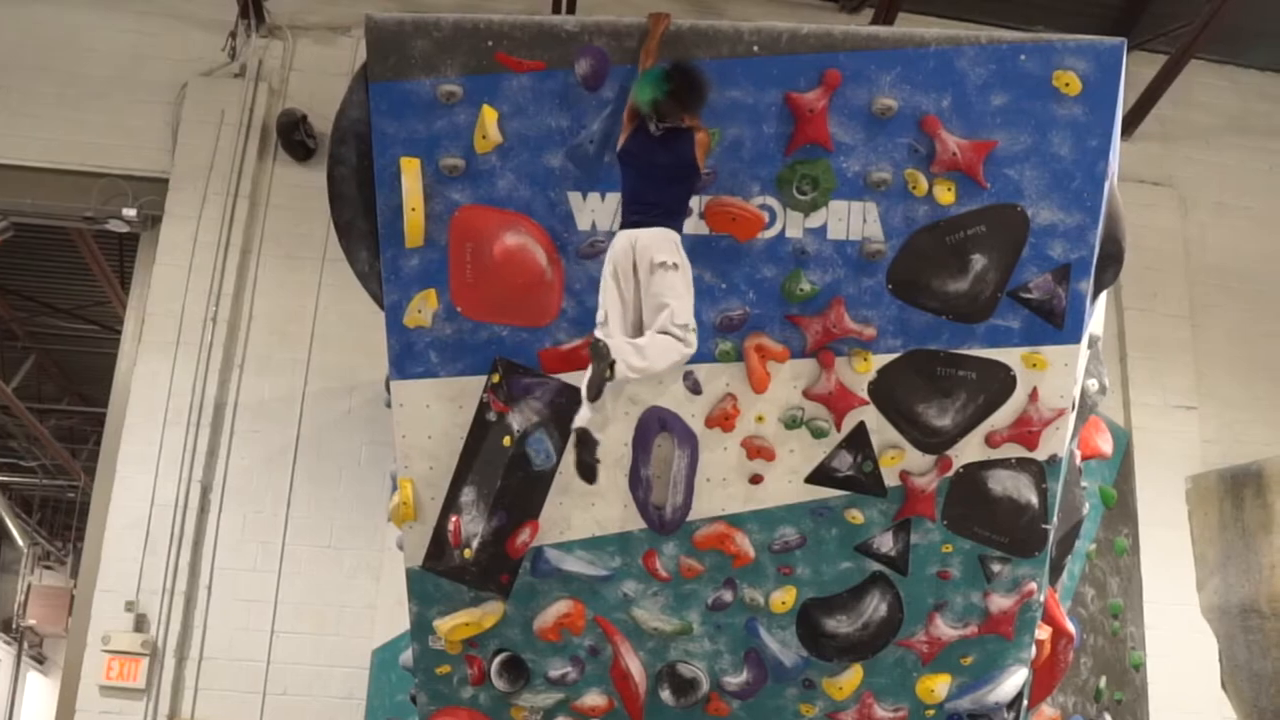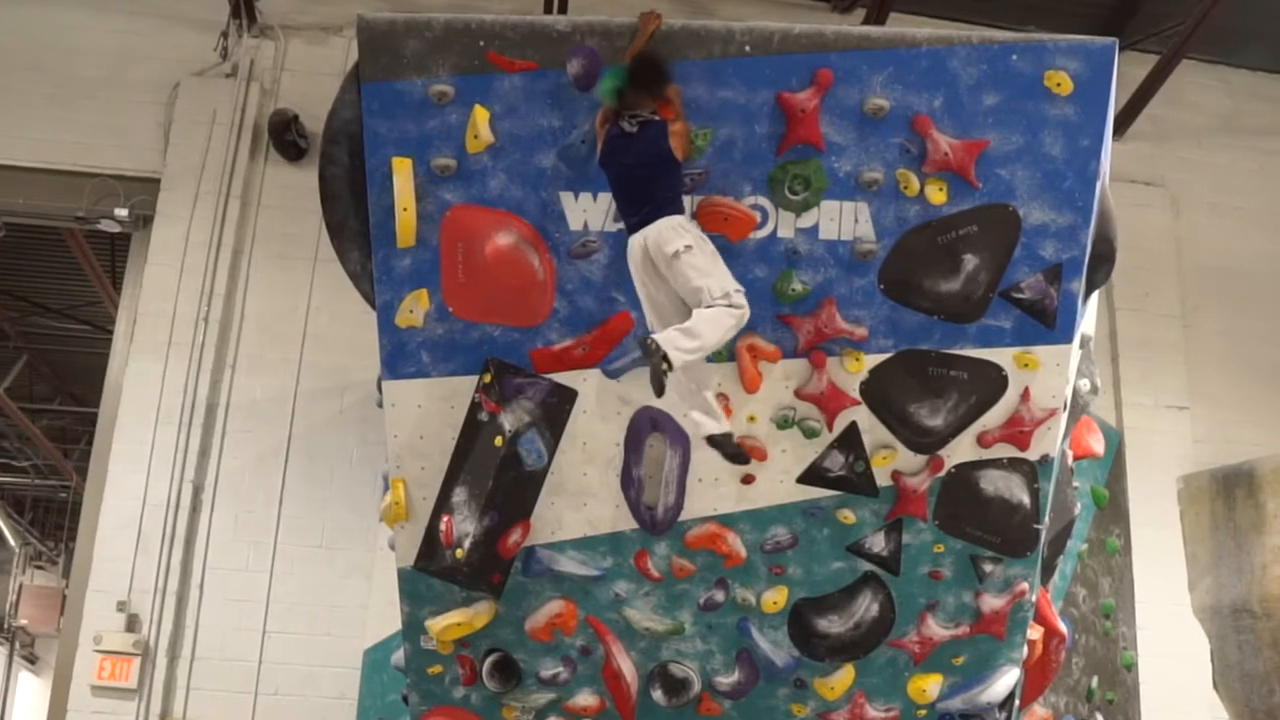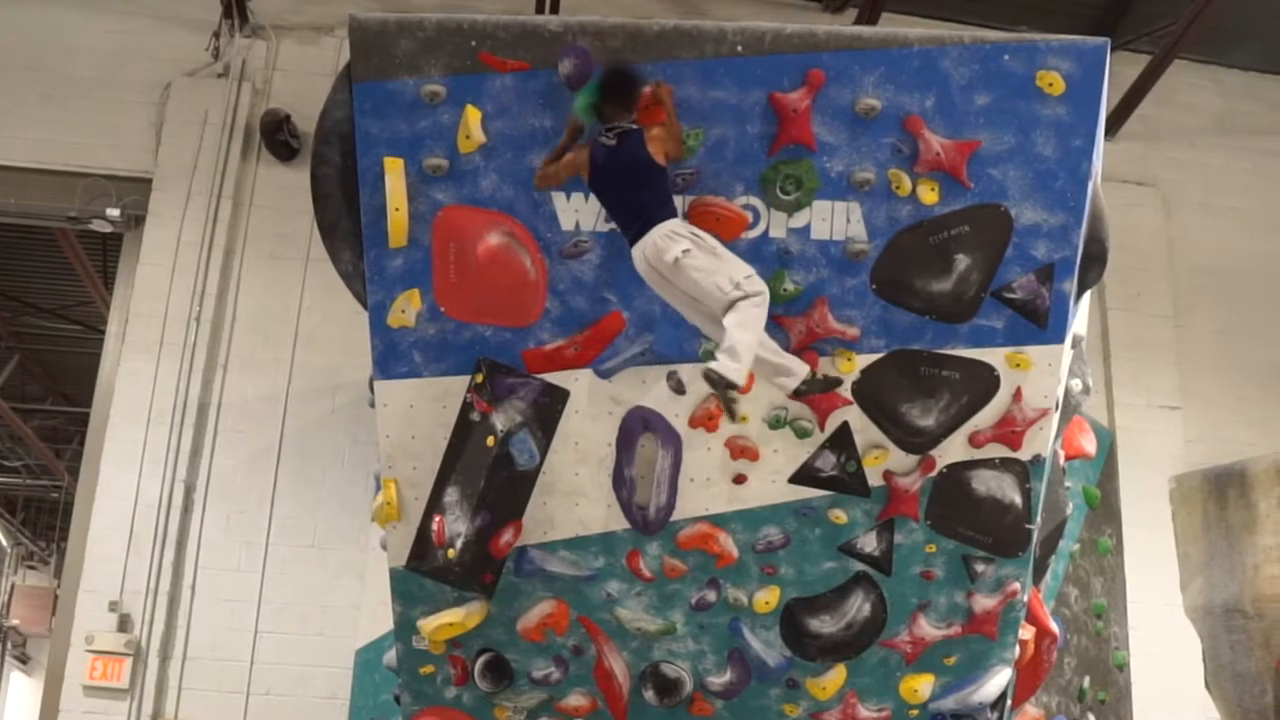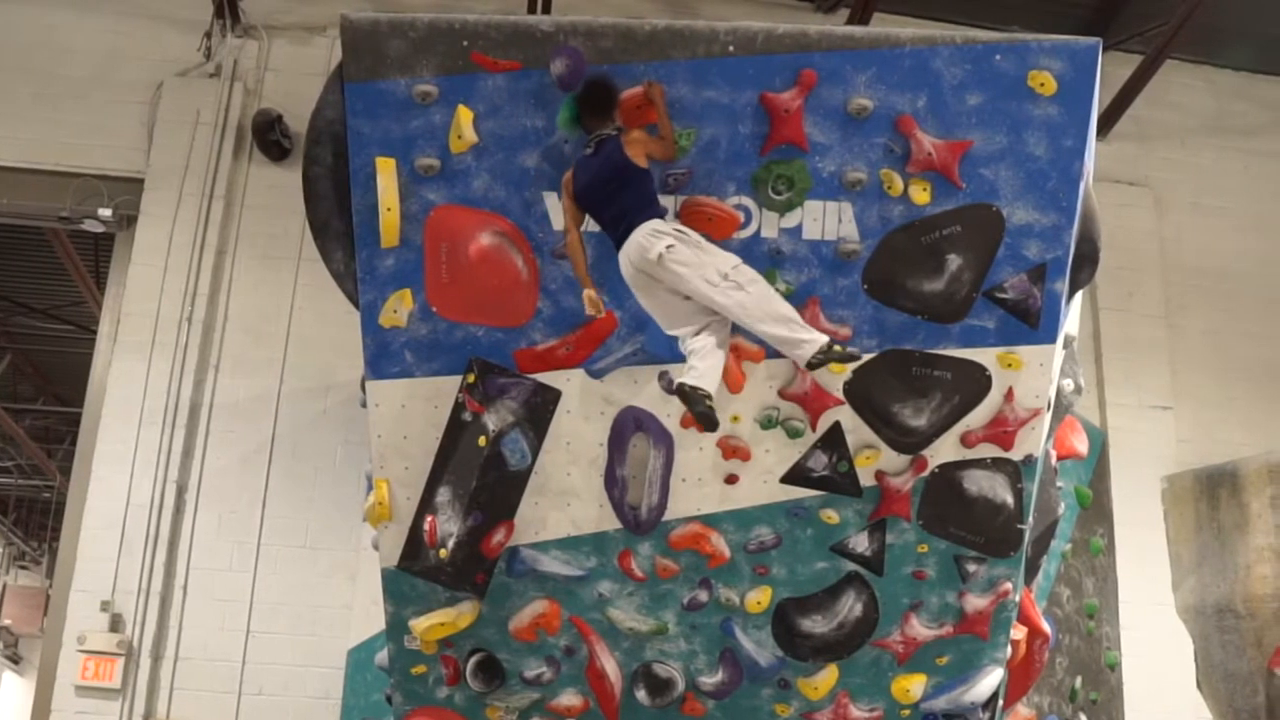
dt=0.5s
person 1, frame 1
left shoulder: (632, 129)
right shoulder: (697, 141)
left elbow: (641, 81)
left wrist: (653, 35)
right wrist: (689, 113)
left hip: (622, 243)
right hip: (662, 242)
left knee: (613, 340)
right knee: (676, 340)
left ankle: (586, 423)
right ankle: (612, 355)
person 1, frame 2
left shoulder: (605, 131)
right shoulder: (673, 131)
left elbow: (615, 83)
left wrist: (641, 37)
right wrist: (676, 107)
left hip: (636, 243)
right hip: (671, 231)
left knee: (680, 337)
right knee: (730, 307)
left ankle: (714, 427)
right ankle: (664, 350)
person 1, frame 3
left shoulder: (584, 156)
right shoulder: (652, 137)
left elbow: (541, 178)
right elbow: (678, 151)
left wrist: (570, 138)
right wrist: (668, 105)
left hip: (642, 254)
right hip: (670, 236)
left knee: (726, 322)
right knee: (751, 292)
left ankle: (796, 377)
right ankle: (727, 371)
person 1, frame 4
left shoulder: (573, 177)
right shoulder: (632, 141)
left elbow: (571, 235)
right elbow: (670, 151)
left wrist: (588, 287)
right wrist: (659, 105)
left hip: (629, 262)
right hip: (657, 238)
left knee: (704, 324)
right knee: (741, 283)
left ankle: (698, 384)
right ankle: (812, 346)
